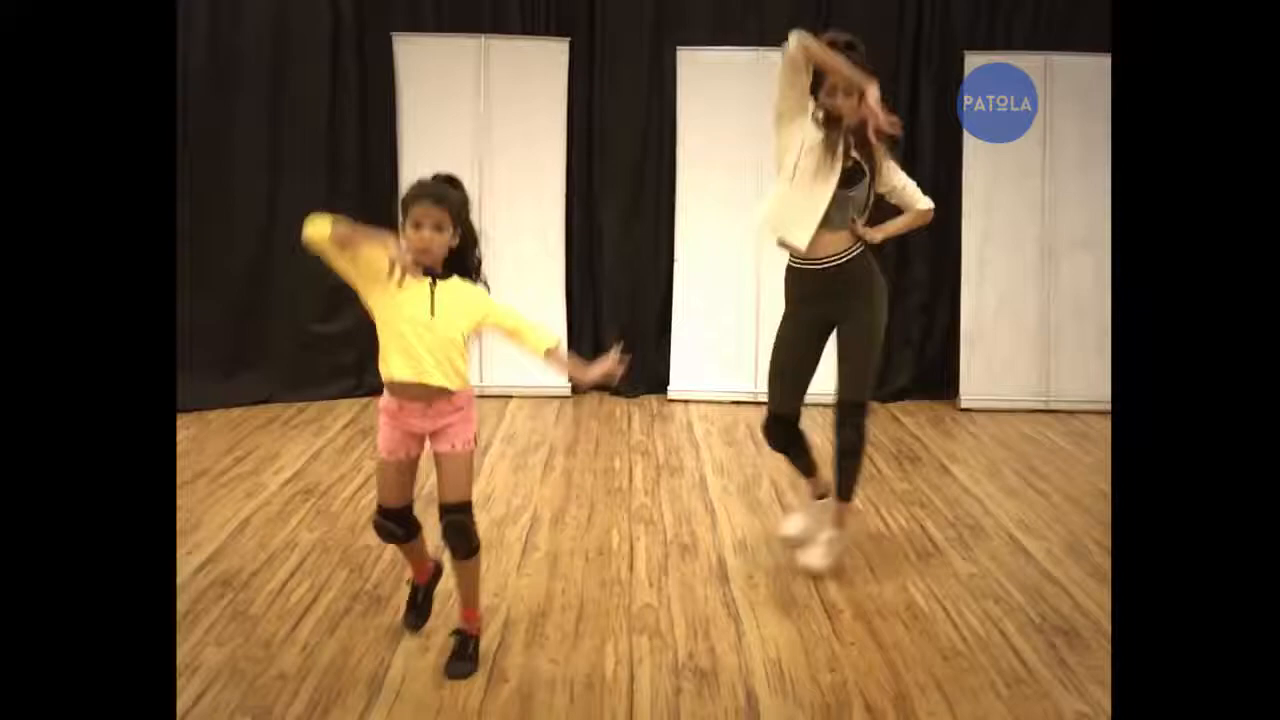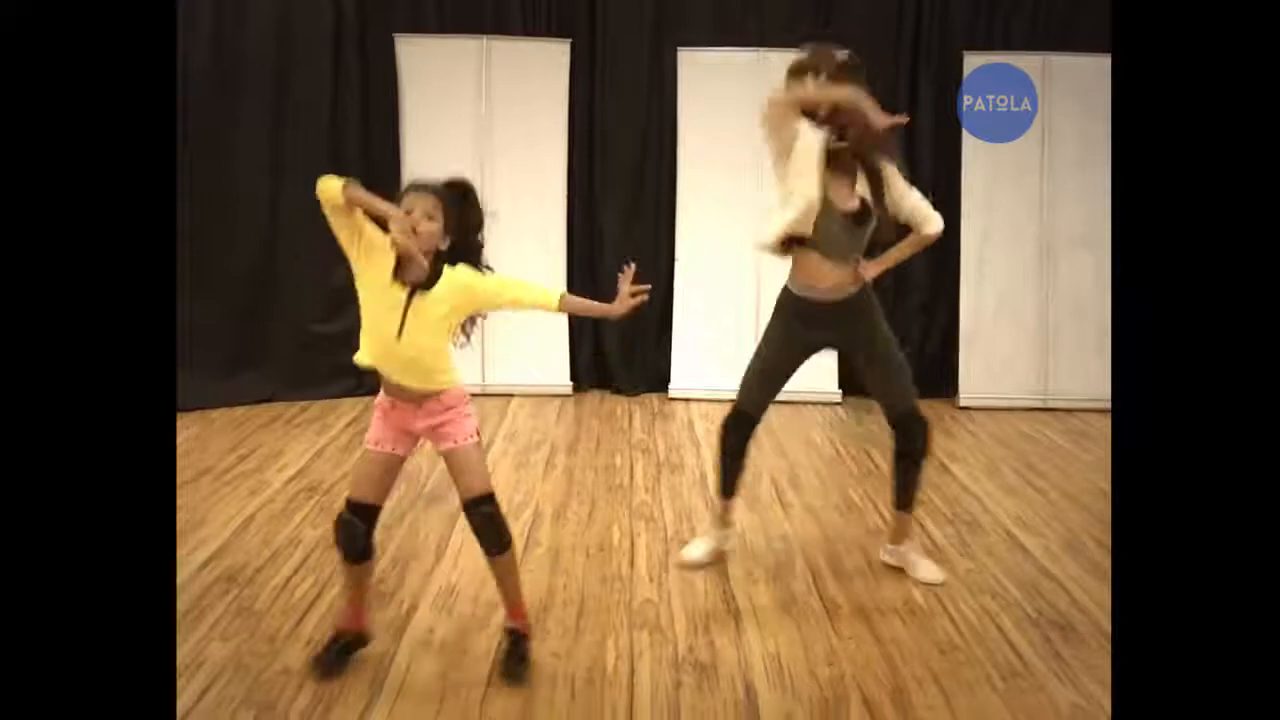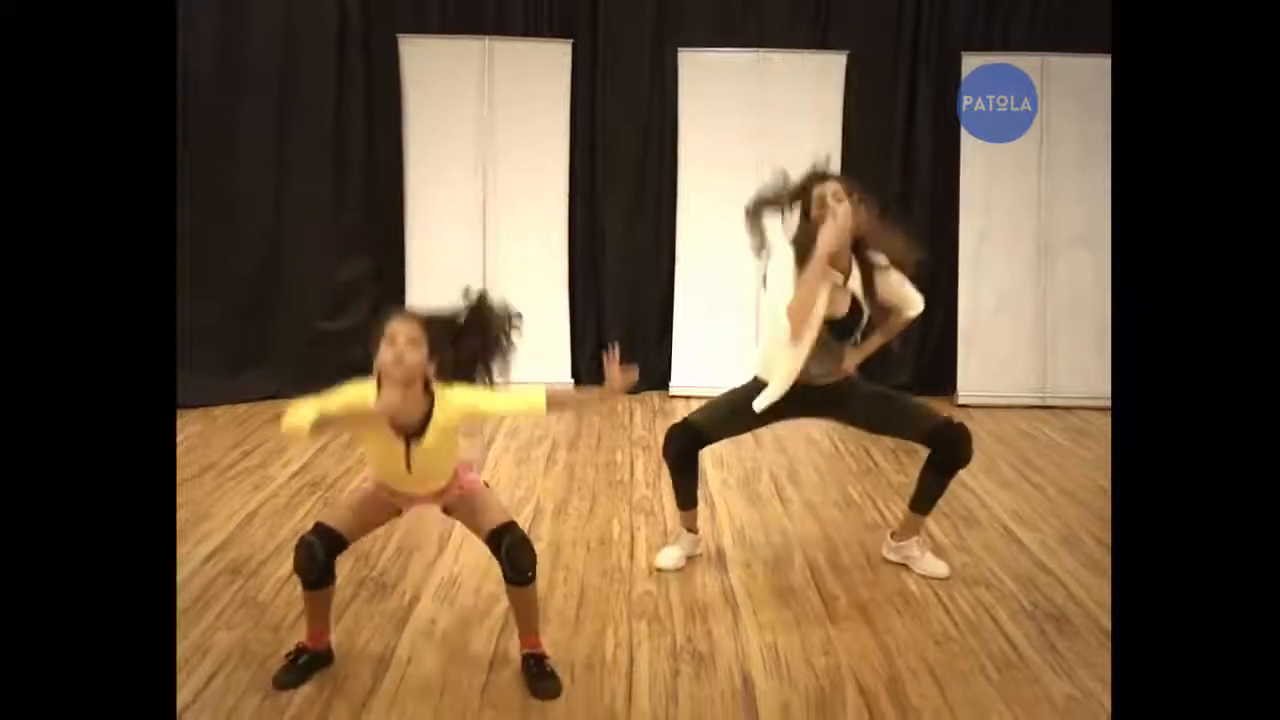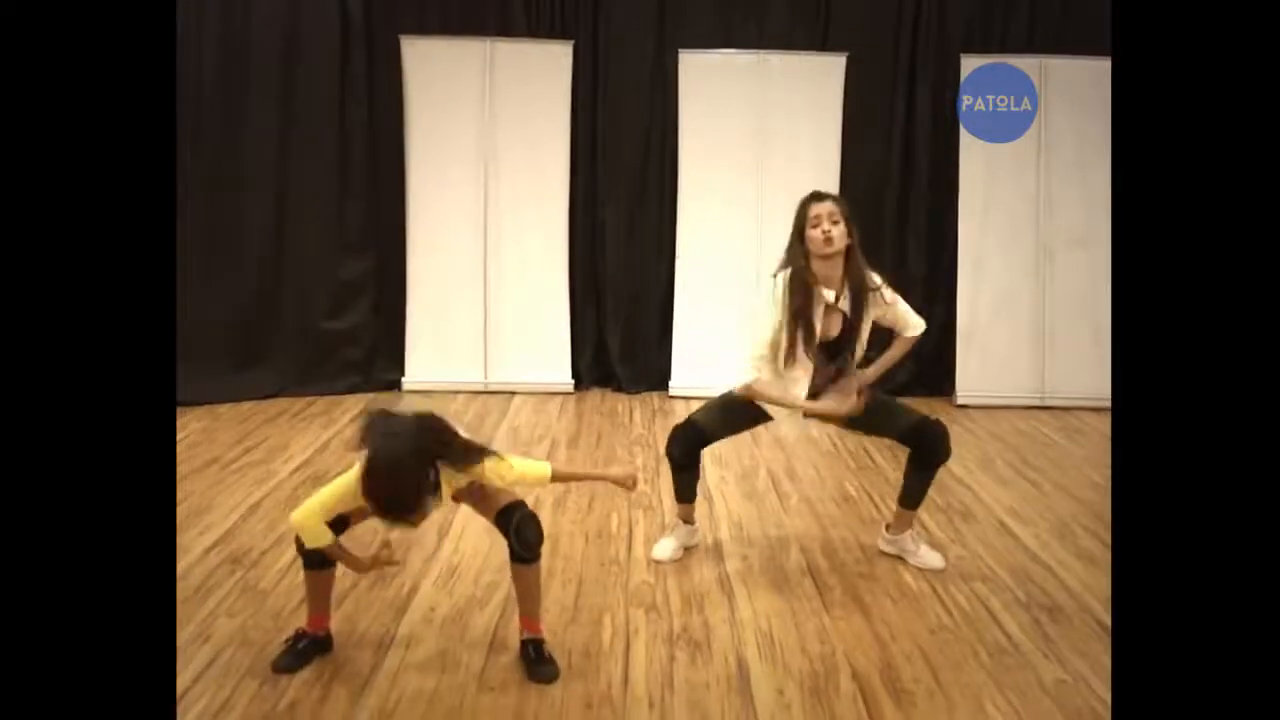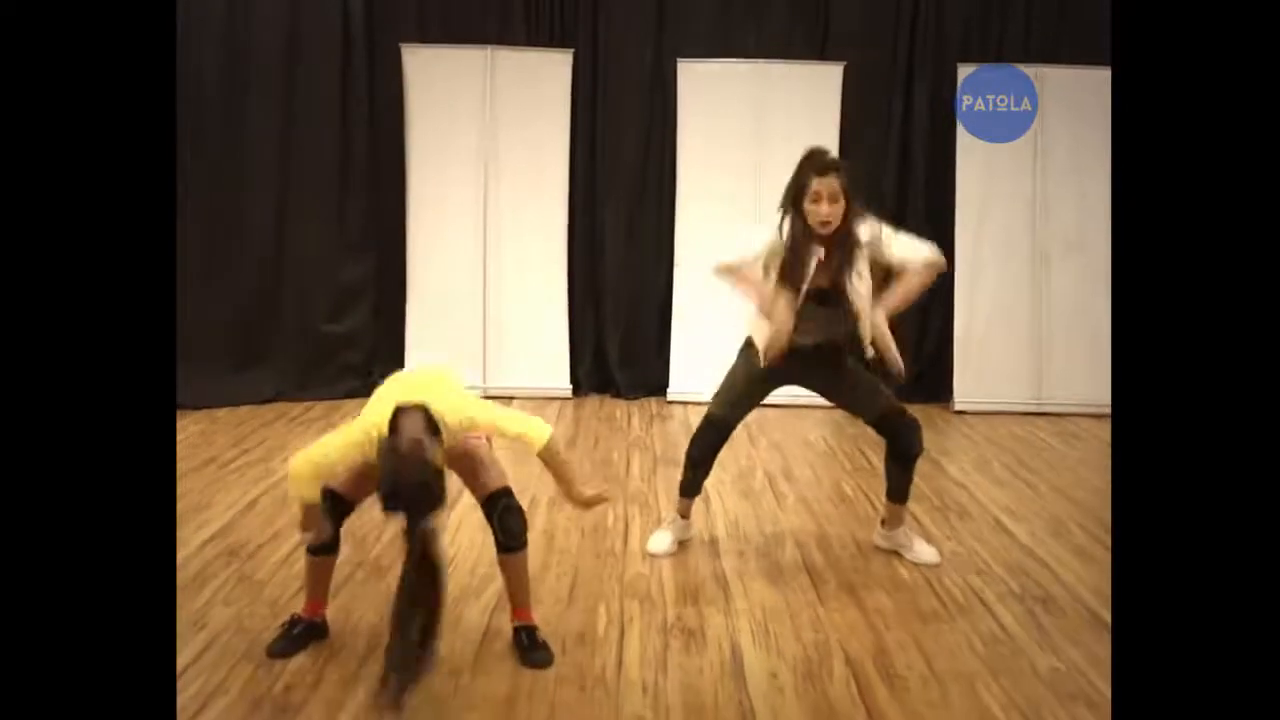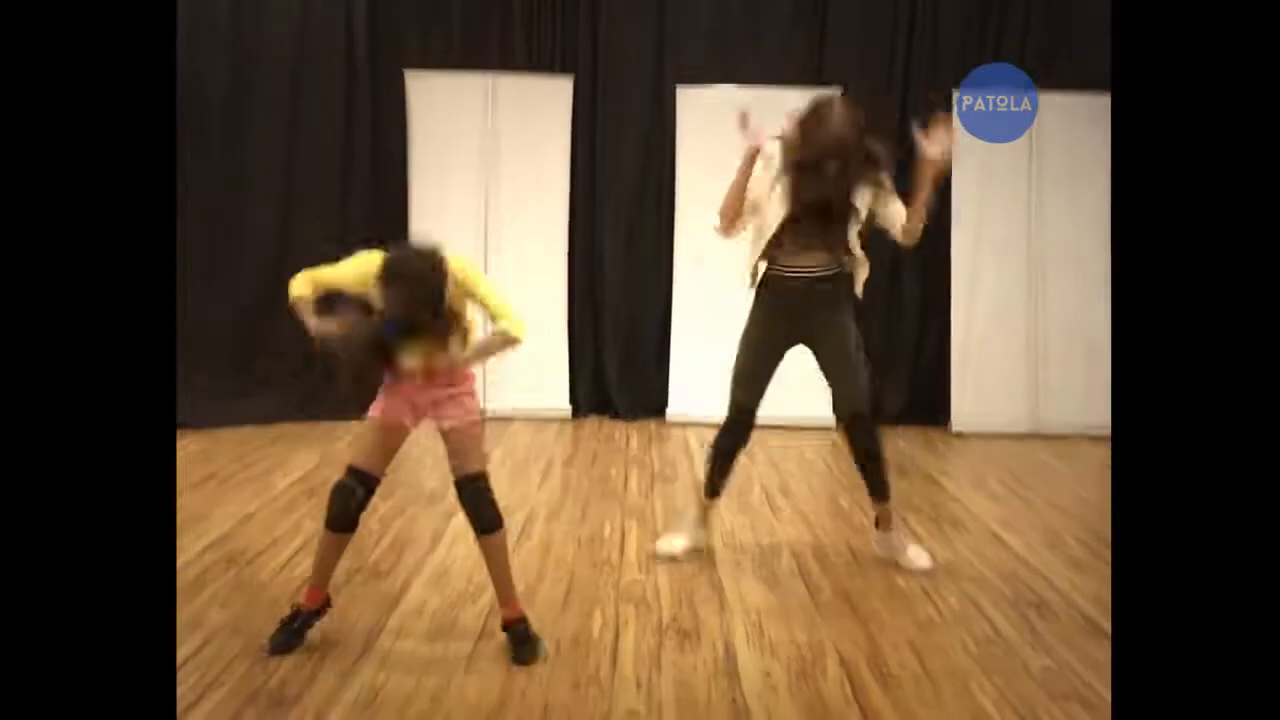
dt=0.2s
person 1, frame 1
left shoulder: (871, 151)
right shoulder: (799, 128)
left elbow: (923, 208)
right elbow: (798, 45)
left wrist: (877, 234)
right wrist: (862, 81)
left hip: (858, 285)
right hip: (805, 289)
left knee: (852, 407)
right knee: (778, 420)
left ankle: (835, 525)
right ankle: (819, 495)
person 1, frame 2
left shoulder: (879, 174)
right shoulder: (804, 156)
left elbow: (930, 225)
right elbow: (784, 100)
left wrist: (878, 266)
right wrist: (851, 102)
left hip: (857, 314)
right hip: (797, 314)
left knee: (909, 423)
right knee: (740, 422)
left ankle: (900, 541)
right ankle: (720, 528)
person 1, frame 3
left shoulder: (876, 269)
right shoulder: (794, 266)
left elbow: (912, 307)
right elbow: (797, 320)
left wrist: (862, 352)
right wrist: (824, 244)
left hip: (842, 388)
right hip: (786, 388)
left knee: (955, 441)
right knee: (680, 440)
left ankle: (904, 539)
right ankle: (688, 533)
person 1, frame 4
left shoulder: (870, 288)
right shoulder: (786, 293)
left elbow: (913, 331)
right elbow: (747, 383)
left wrist: (864, 377)
right wrist: (812, 407)
left hip: (836, 391)
right hip: (781, 390)
left knee: (933, 438)
right knee: (683, 438)
left ankle: (899, 532)
right ankle: (685, 527)
person 1, frame 5
left shoulder: (864, 236)
right shoulder: (783, 241)
left elbow: (929, 260)
right elbow: (728, 268)
left wrist: (881, 311)
right wrist: (768, 306)
left hip: (832, 353)
right hip: (774, 346)
left knee: (904, 429)
right knee: (714, 426)
left ankle: (893, 527)
right ankle: (680, 520)
person 1, frame 6
left shoulder: (862, 180)
right shoulder: (778, 167)
left elbow: (907, 231)
right elbow: (728, 225)
left wrist: (930, 170)
right wrist: (750, 159)
left hip: (829, 307)
right hip: (772, 303)
left knee: (858, 419)
right knee: (739, 417)
left ankle: (888, 530)
right ankle: (699, 521)
person 2, frame 1
left shoulder: (467, 295)
right shoulder: (377, 271)
left elbow: (522, 330)
right elbow: (314, 231)
left wrist: (581, 371)
right wrist: (383, 244)
left hip: (451, 409)
right hip: (397, 408)
left knee: (457, 520)
right knee: (390, 517)
left ankle: (468, 628)
right ankle: (425, 572)
person 2, frame 2
left shoulder: (460, 282)
right shoulder: (374, 255)
left elbow: (533, 294)
right elbow: (328, 190)
left wrist: (606, 308)
right wrist: (390, 217)
left hip: (446, 408)
right hip: (394, 407)
left knee: (484, 515)
right knee: (354, 520)
left ankle: (517, 627)
right ankle: (352, 628)
person 2, frame 3
left shoulder: (455, 403)
right shoulder: (363, 403)
left elbow: (533, 402)
right elbow: (295, 420)
left wrist: (601, 393)
right wrist: (362, 412)
left hip: (450, 482)
right hip: (390, 488)
left knee: (515, 550)
right knee: (314, 548)
left ankle: (533, 653)
right ankle: (315, 645)
person 2, frame 4
left shoulder: (462, 469)
right shoulder: (365, 480)
left elbow: (537, 472)
right elbow: (303, 520)
left wrist: (605, 475)
right wrist: (354, 561)
left hip: (451, 470)
left knee: (524, 528)
right knee: (314, 536)
left ankle: (532, 638)
right ankle: (316, 631)
person 2, frame 5
left shoulder: (462, 416)
right shoulder: (367, 436)
left elbow: (538, 433)
right elbow: (299, 471)
left wrist: (574, 491)
right wrist: (314, 523)
left hip: (453, 433)
left knee: (505, 510)
right knee: (328, 507)
left ankle: (524, 625)
right ankle: (310, 617)
person 2, frame 6
left shoulder: (457, 275)
right shoulder: (372, 268)
left elbow: (513, 326)
right elbow: (303, 282)
left wrist: (470, 355)
right wrist: (313, 323)
left hip: (451, 385)
right hip: (401, 385)
left knee: (476, 493)
right knee: (350, 491)
left ankle: (513, 616)
right ankle: (312, 602)
